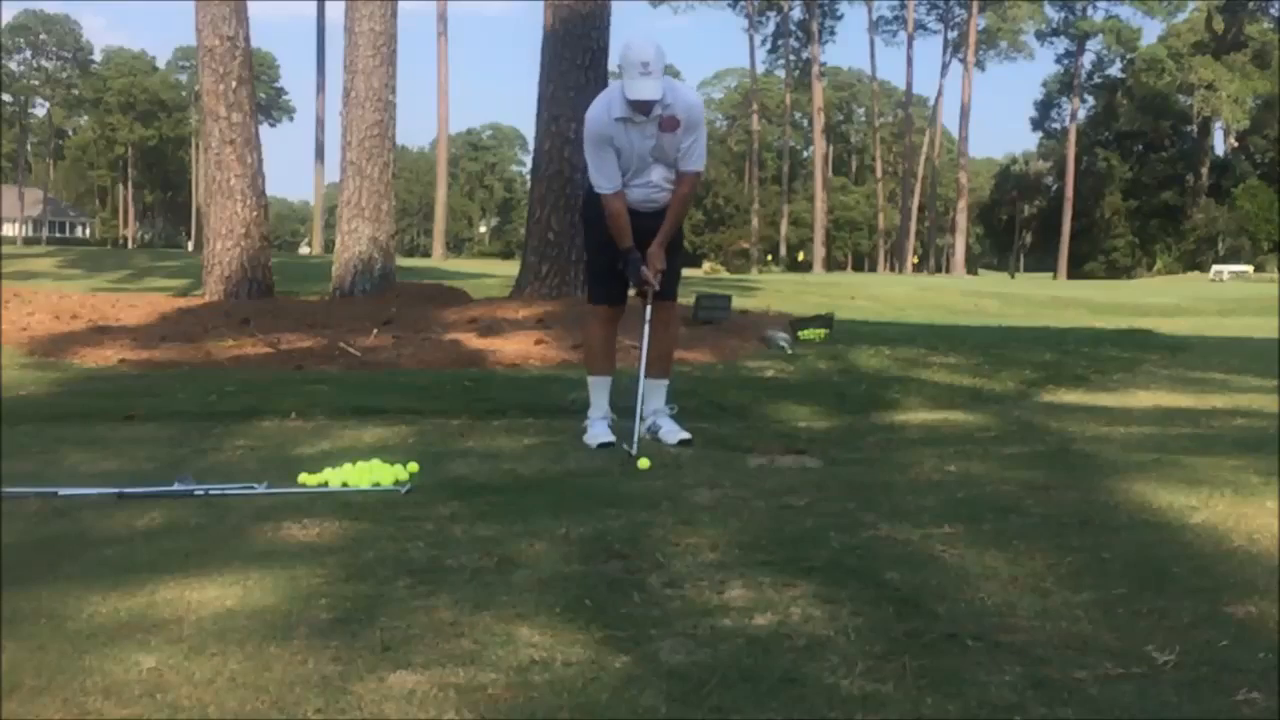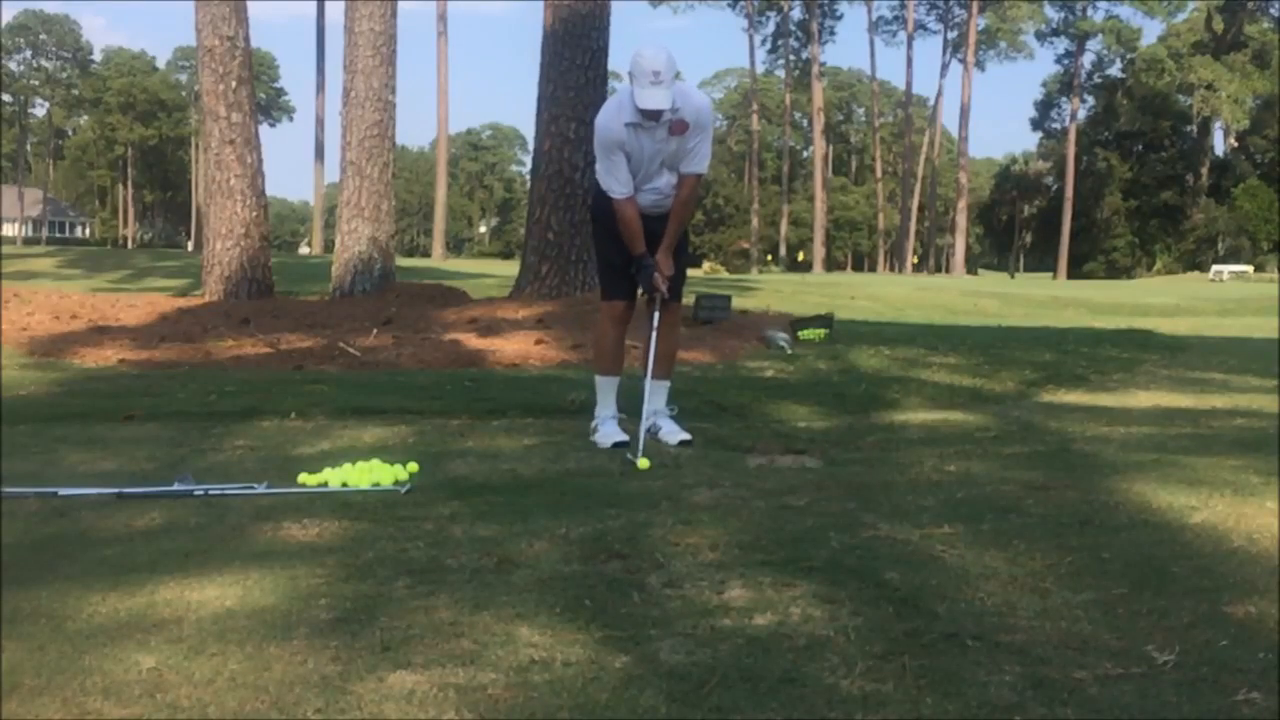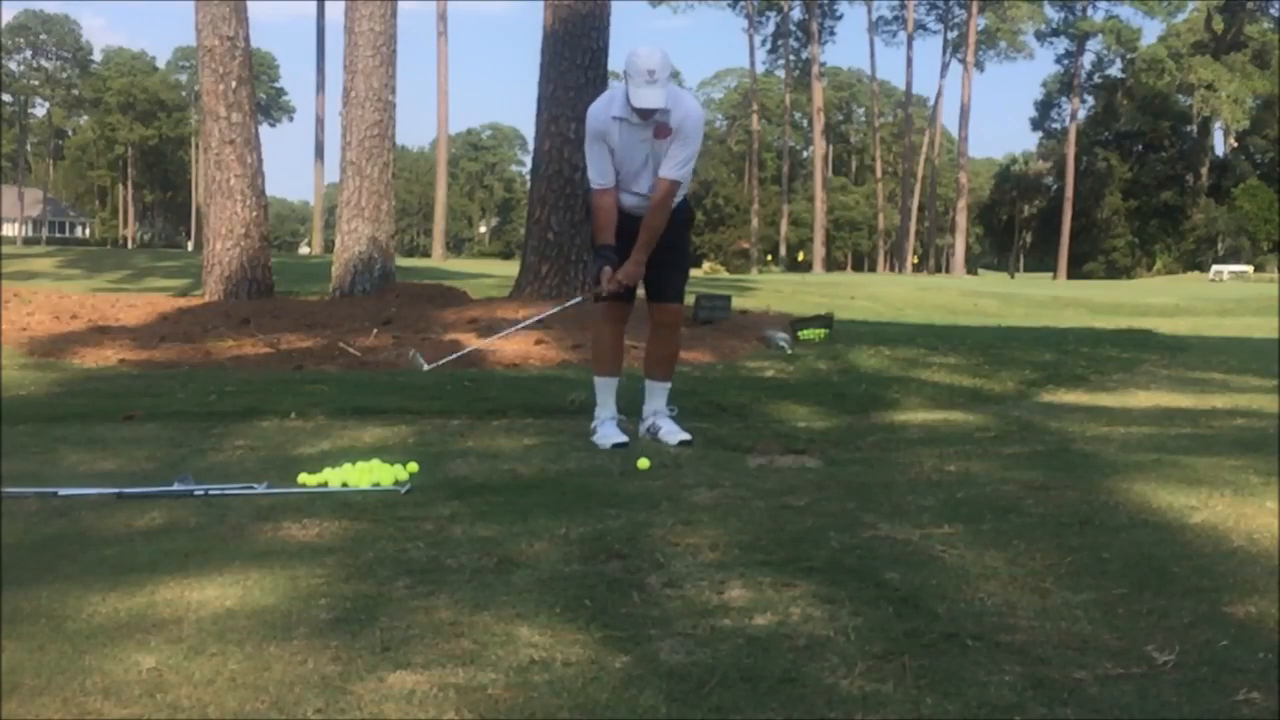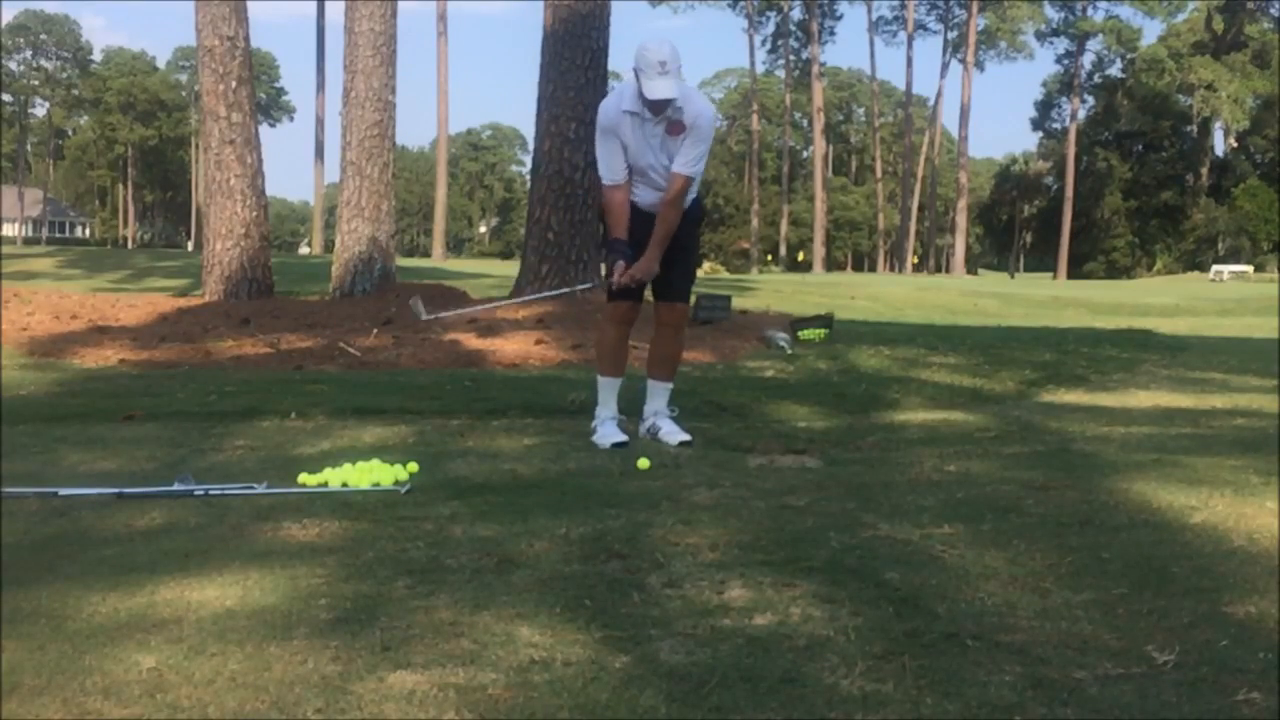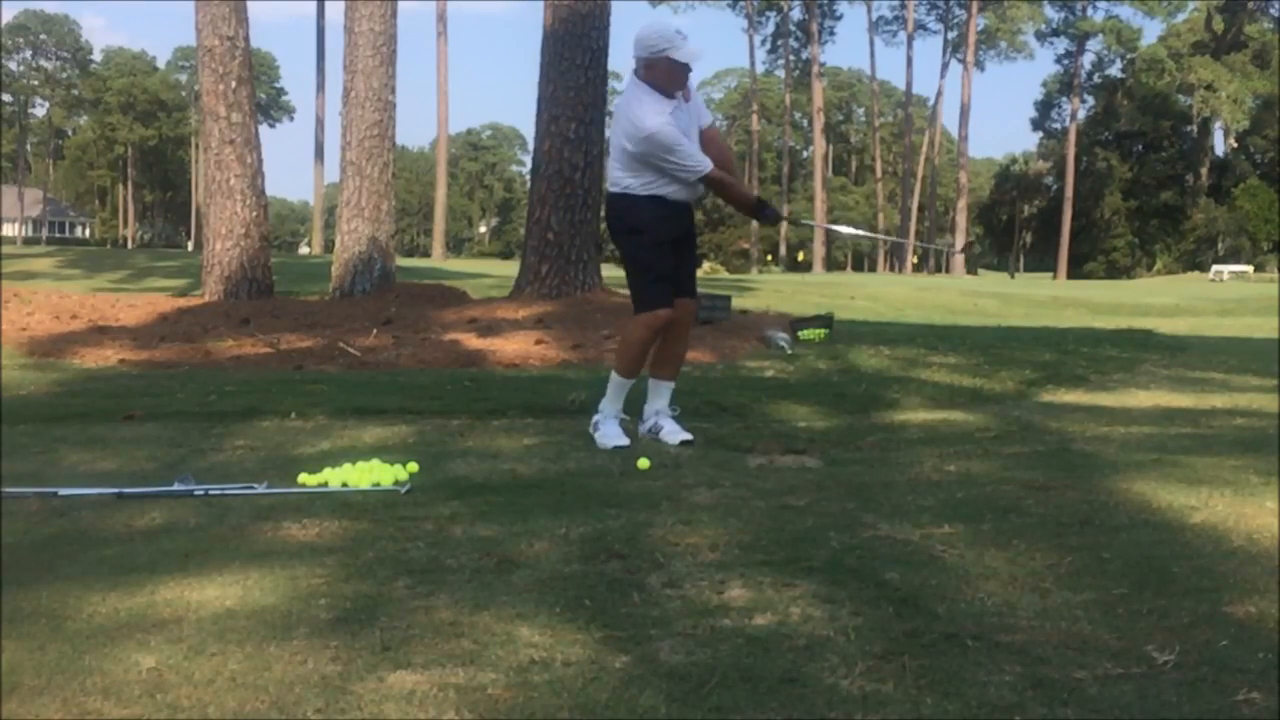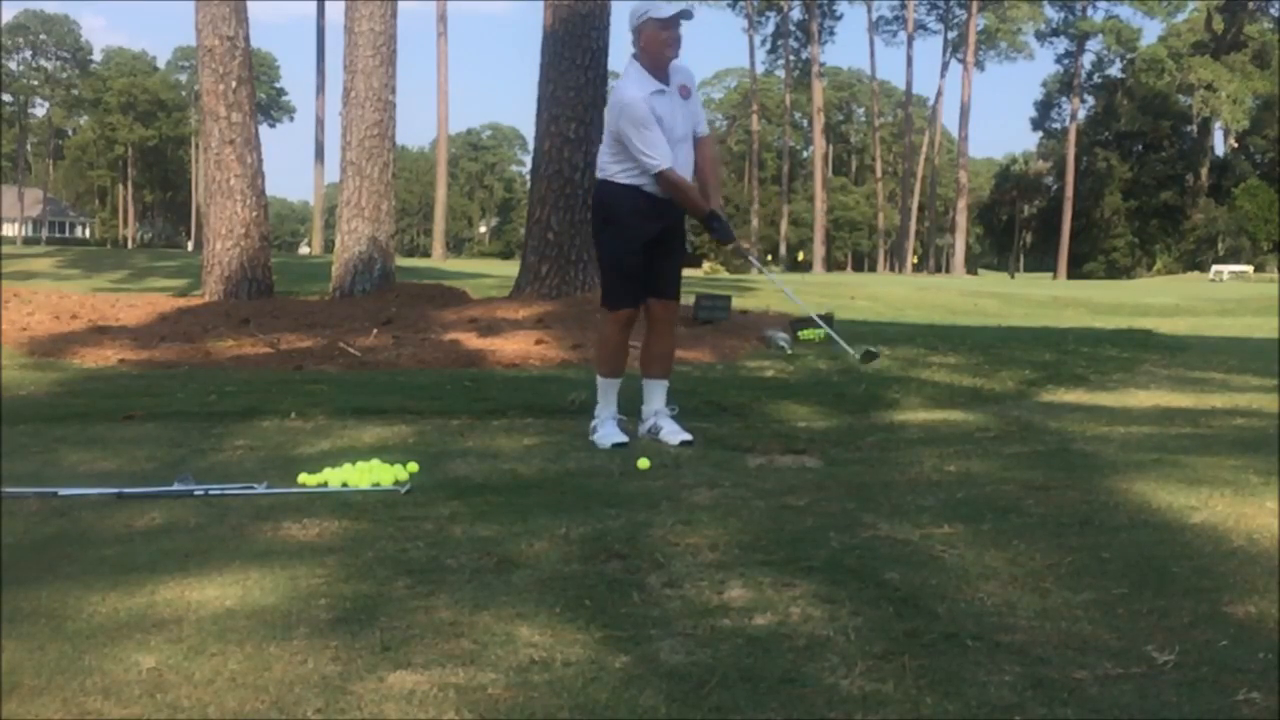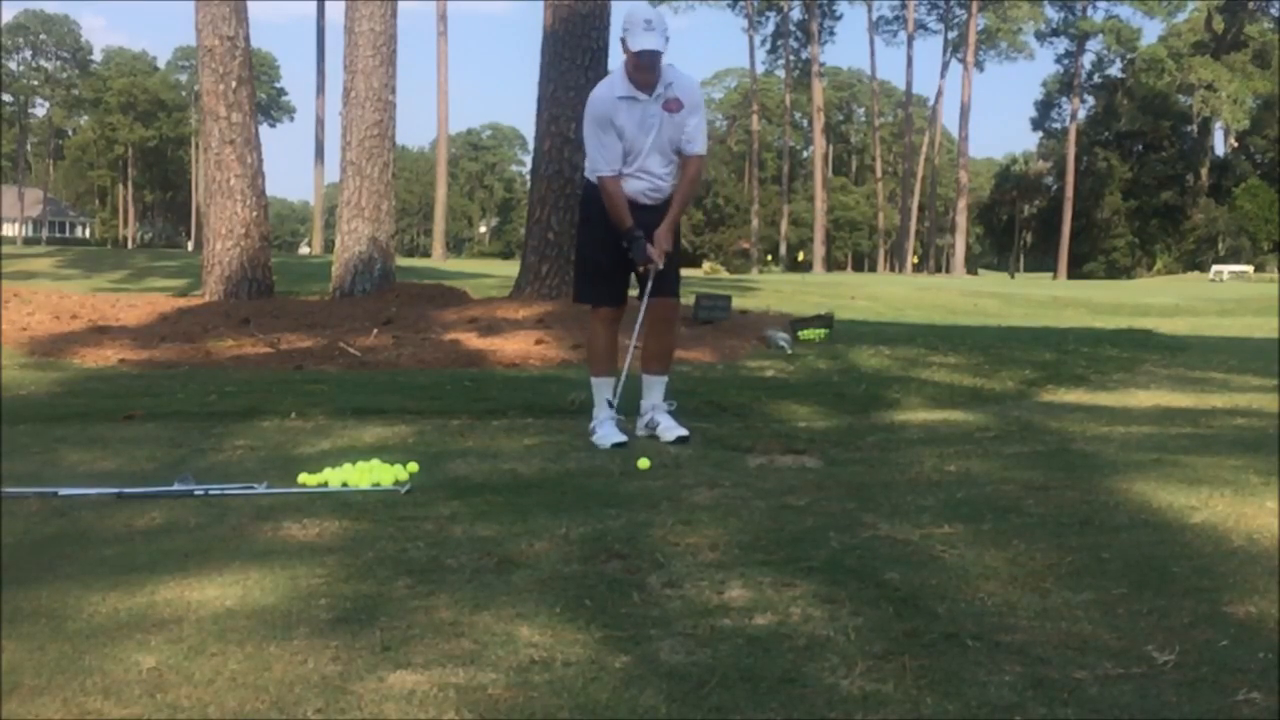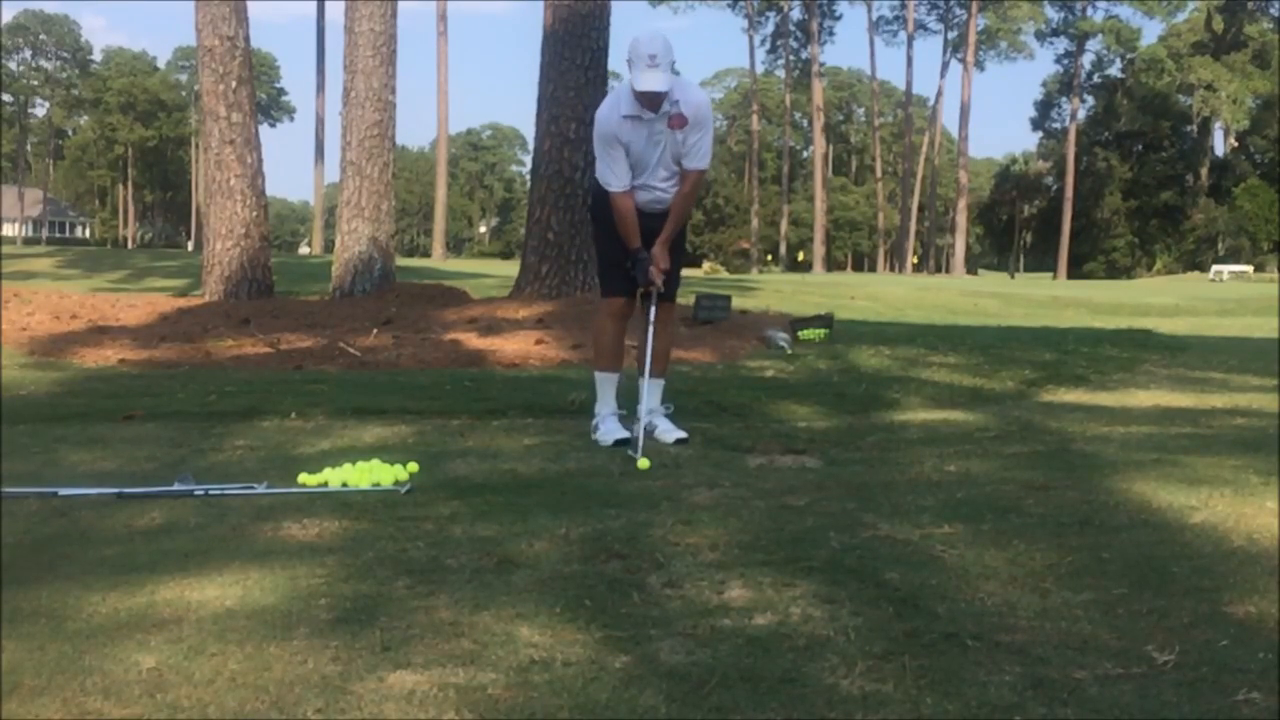
dt=0.4s
person 1, frame 1
left shoulder: (688, 105)
right shoulder: (600, 116)
left elbow: (688, 181)
right elbow: (611, 194)
left wrist: (660, 246)
right wrist: (630, 257)
left hip: (664, 212)
right hip: (610, 212)
left knee: (664, 310)
right knee: (604, 310)
left ankle: (655, 412)
right ankle: (598, 415)
person 1, frame 2
left shoulder: (697, 107)
right shoulder: (610, 121)
left elbow: (689, 185)
right elbow: (623, 200)
left wrist: (666, 252)
right wrist: (643, 263)
left hip: (671, 213)
right hip: (616, 213)
left knee: (669, 311)
right knee: (616, 308)
left ankle: (656, 413)
right ankle: (605, 415)
person 1, frame 3
left shoulder: (688, 113)
right shoulder: (601, 113)
left elbow: (664, 193)
right elbow: (603, 189)
left wrist: (637, 261)
right wrist: (605, 255)
left hip: (669, 217)
right hip: (618, 216)
left knee: (669, 314)
right knee: (612, 309)
left ankle: (656, 414)
right ankle: (605, 416)
person 1, frame 4
left shoulder: (699, 112)
right shoulder: (613, 110)
left elbow: (677, 189)
right elbow: (614, 187)
left wrist: (650, 257)
right wrist: (617, 247)
left hip: (680, 216)
right hip: (629, 214)
left knee: (673, 312)
right knee: (622, 309)
left ankle: (656, 414)
right ankle: (605, 416)
person 1, frame 5
left shoulder: (674, 84)
right shoulder: (649, 123)
left elbow: (710, 136)
right elbow: (711, 176)
left wrist: (743, 197)
right wrist: (756, 206)
left hip: (674, 210)
right hip: (639, 216)
left knee: (684, 312)
right knee: (656, 314)
left ankle: (656, 413)
right ankle: (607, 414)
person 1, frame 6
left shoulder: (683, 79)
right shoulder: (632, 97)
left elbow: (703, 142)
right elbow: (663, 173)
left wrist: (715, 203)
right wrist: (707, 215)
left hip: (669, 208)
right hip: (625, 205)
left knee: (666, 310)
right knee: (623, 311)
left ankle: (655, 413)
right ankle: (604, 417)
person 1, frame 7
left shoulder: (687, 91)
right shoulder: (603, 100)
left elbow: (693, 162)
right elbow: (608, 178)
left wrist: (667, 227)
right wrist: (632, 238)
left hip: (661, 209)
right hip: (608, 210)
left knee: (665, 307)
right knee: (606, 310)
left ankle: (653, 409)
right ankle: (603, 416)
person 1, frame 8
left shoulder: (696, 103)
right shoulder: (610, 115)
left elbow: (693, 179)
right elbow: (620, 194)
left wrist: (663, 245)
right wrist: (638, 256)
left hip: (669, 212)
right hip: (616, 211)
left knee: (664, 308)
right knee: (616, 304)
left ankle: (651, 411)
right ankle: (605, 413)
